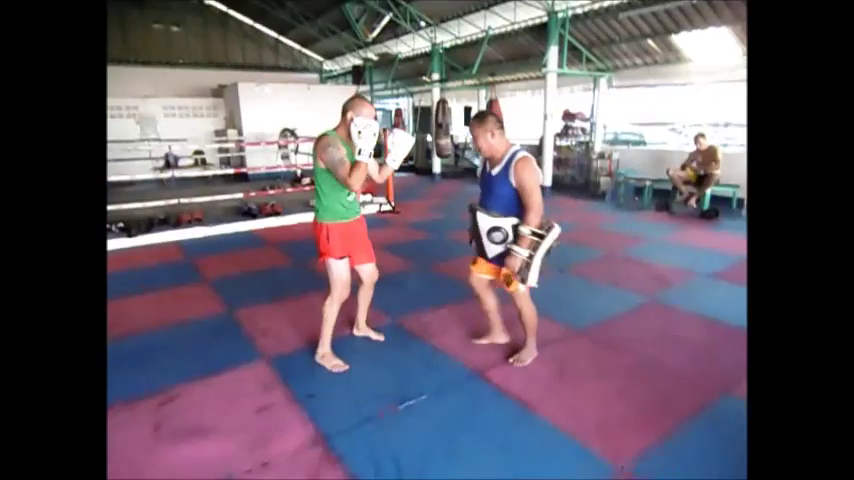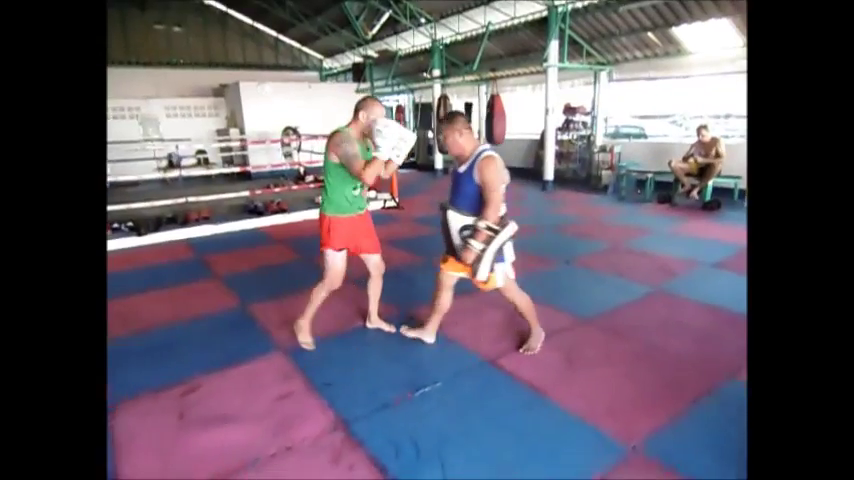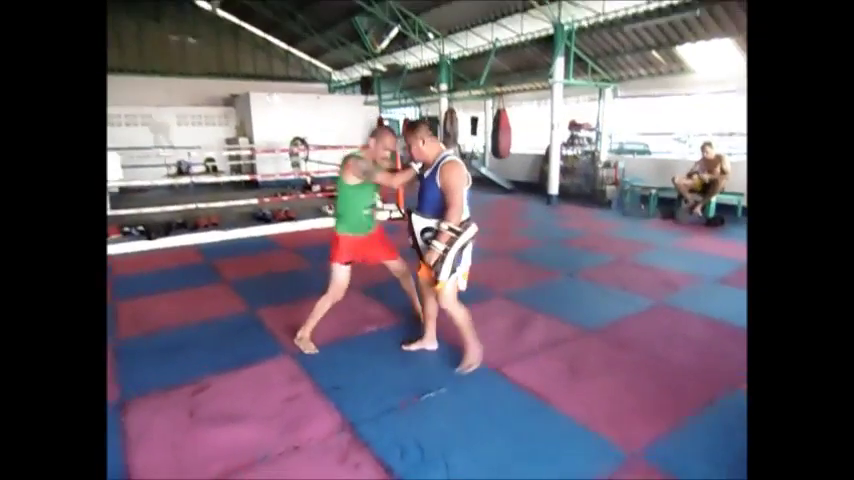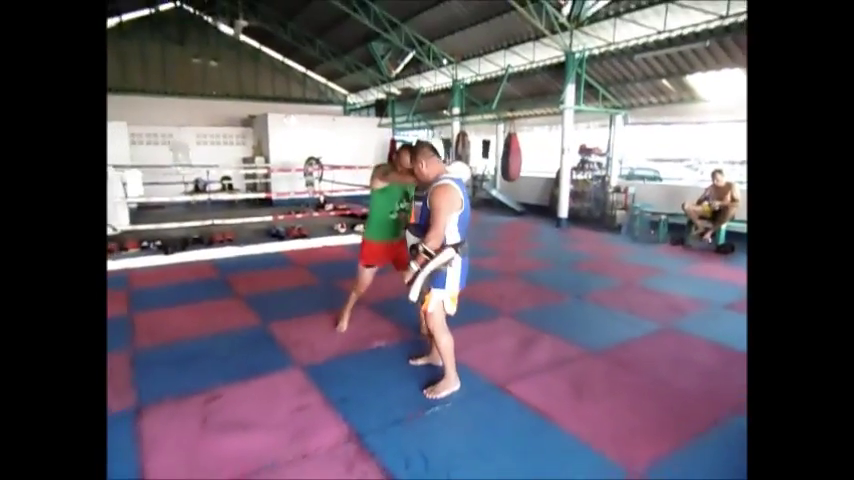
dt=0.3s
person 1, frame 1
left shoulder: (521, 164)
right shoulder: (488, 162)
left elbow: (535, 211)
left wrist: (519, 252)
left hip: (517, 242)
left knee: (519, 297)
right knee: (477, 280)
left ankle: (530, 346)
right ankle: (497, 331)
person 1, frame 2
left shoulder: (488, 163)
right shoulder: (461, 161)
left elbow: (494, 209)
left wrist: (474, 246)
left hip: (487, 240)
left knee: (508, 291)
right knee: (444, 282)
left ankle: (536, 331)
right ankle: (428, 330)
person 1, frame 3
left shoulder: (451, 167)
right shoulder: (431, 166)
left elbow: (455, 211)
left wrist: (437, 248)
right hip: (434, 242)
left knee: (446, 301)
right knee: (426, 289)
left ankle: (473, 346)
right ankle: (429, 338)
person 1, frame 4
left shoulder: (442, 190)
right shoulder: (450, 183)
left elbow: (436, 235)
left wrist: (415, 265)
left hip: (446, 266)
right hip: (444, 262)
left knee: (436, 321)
right knee: (428, 313)
left ankle: (451, 378)
right ankle: (434, 355)
person 2, frame 1
left shoulder: (356, 143)
right shoulder: (328, 143)
left elbow: (379, 177)
right elbow: (355, 184)
left wrist: (396, 155)
right wrist: (366, 149)
left hip: (354, 222)
right hip: (331, 227)
left knee: (371, 276)
right knee: (341, 290)
left ankle: (360, 326)
person 2, frame 2
left shoulder: (364, 142)
right shoulder: (340, 140)
left elbow: (381, 172)
right elbow: (367, 177)
left hip: (360, 216)
right hip: (336, 219)
left knee: (377, 269)
right knee: (334, 282)
left ankle: (373, 318)
right ankle: (303, 323)
person 2, frame 3
left shoulder: (371, 163)
right shoulder: (355, 163)
right elbow: (393, 181)
right wrist: (417, 165)
left hip: (372, 232)
right hip: (347, 237)
left knee: (403, 271)
right knee: (335, 294)
left ankle: (420, 311)
right ankle: (303, 334)
person 2, frame 4
left shoulder: (409, 176)
right shoulder: (381, 172)
right elbow: (405, 180)
left hip: (399, 241)
right hip: (375, 241)
right knee: (362, 286)
right ankle: (345, 314)
